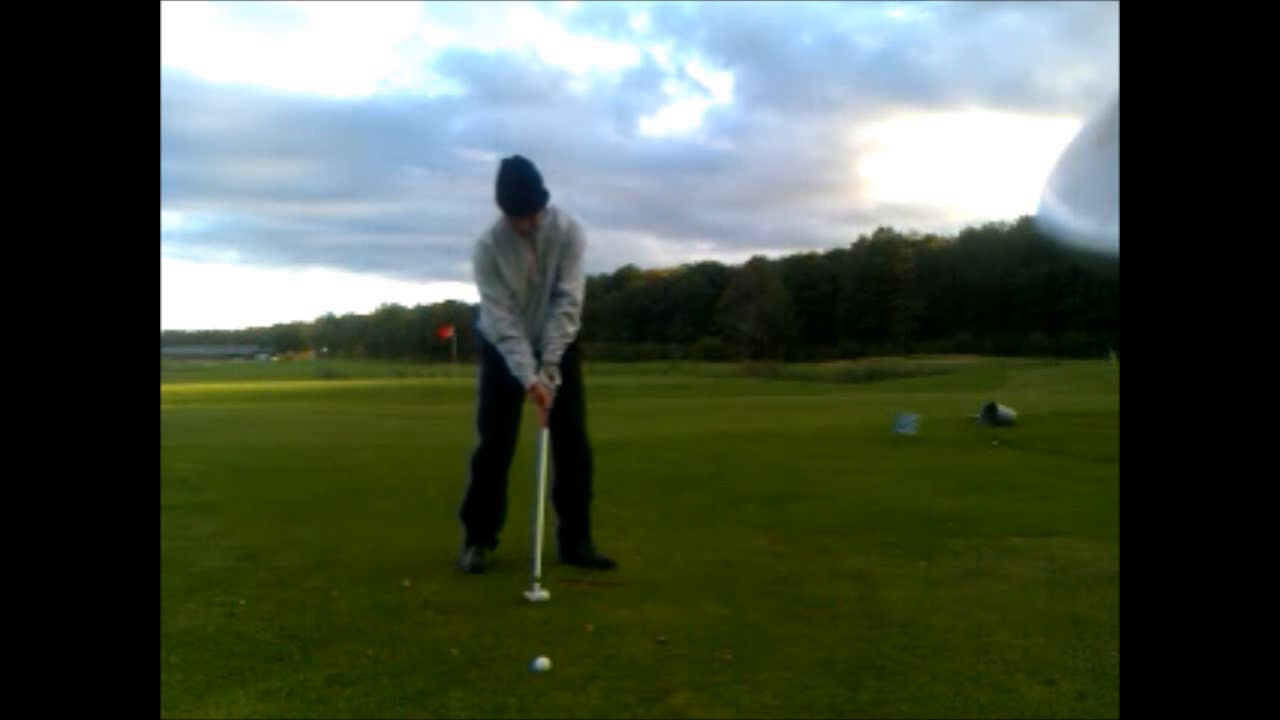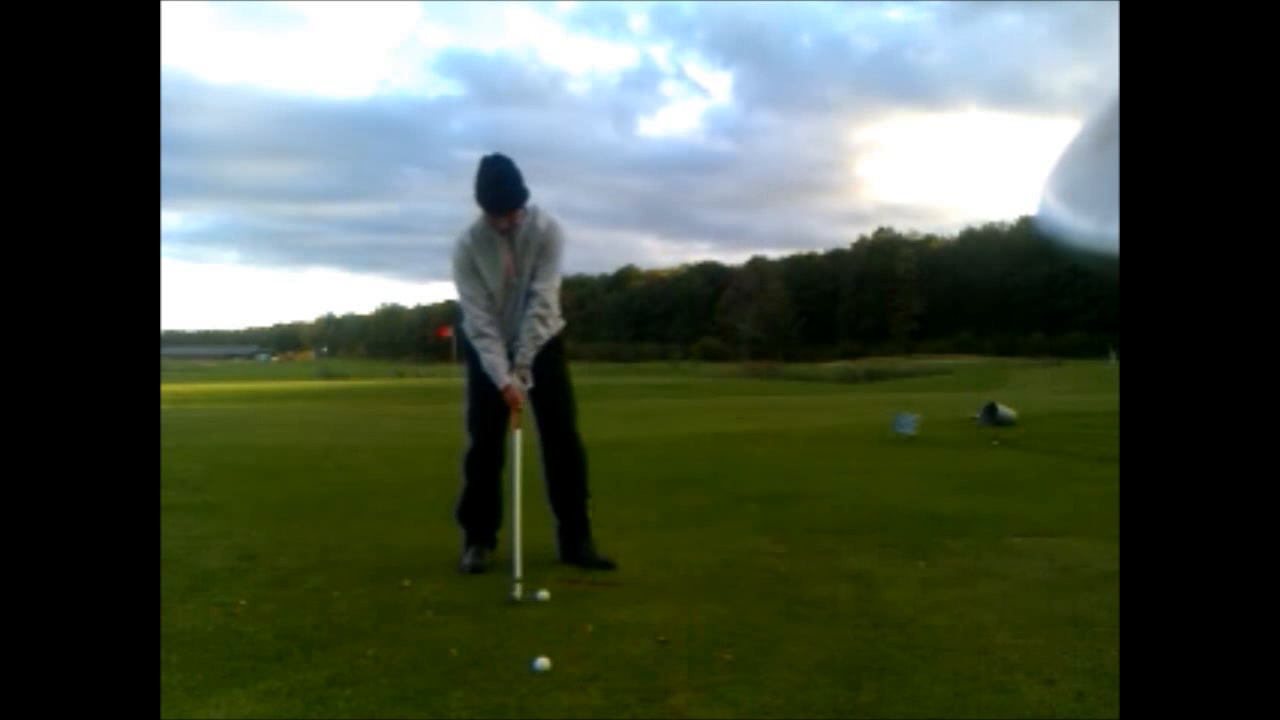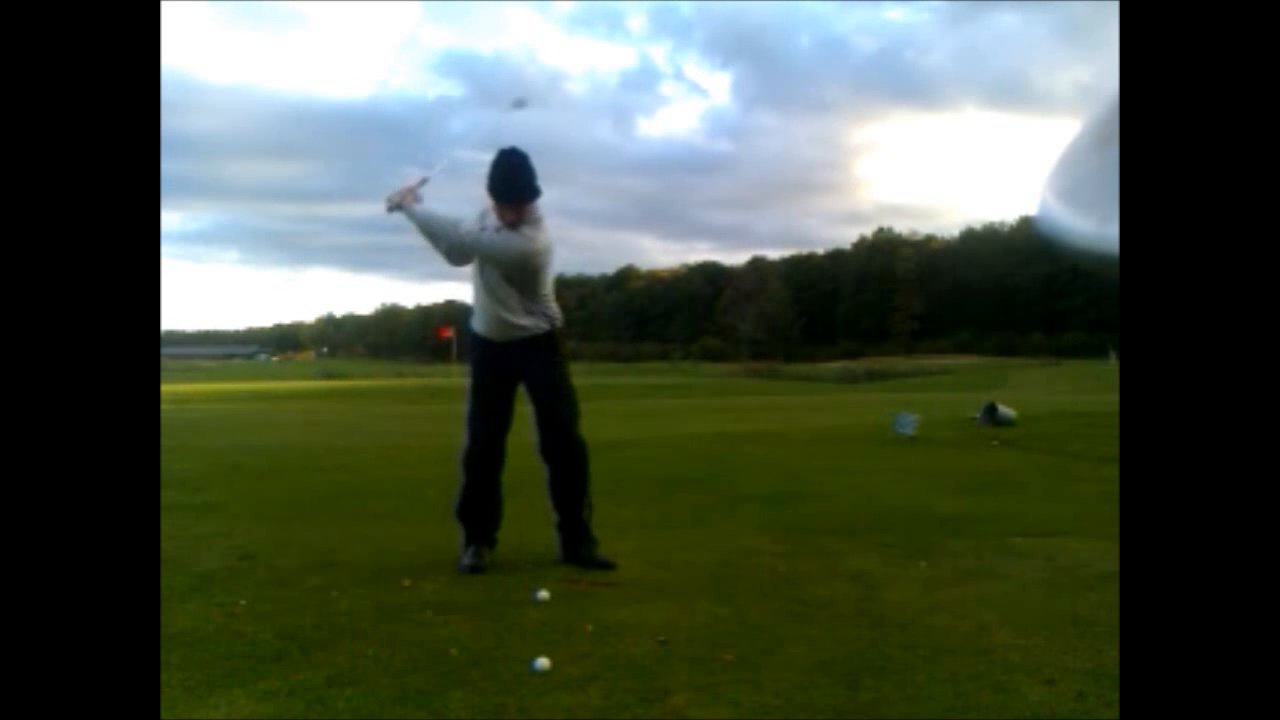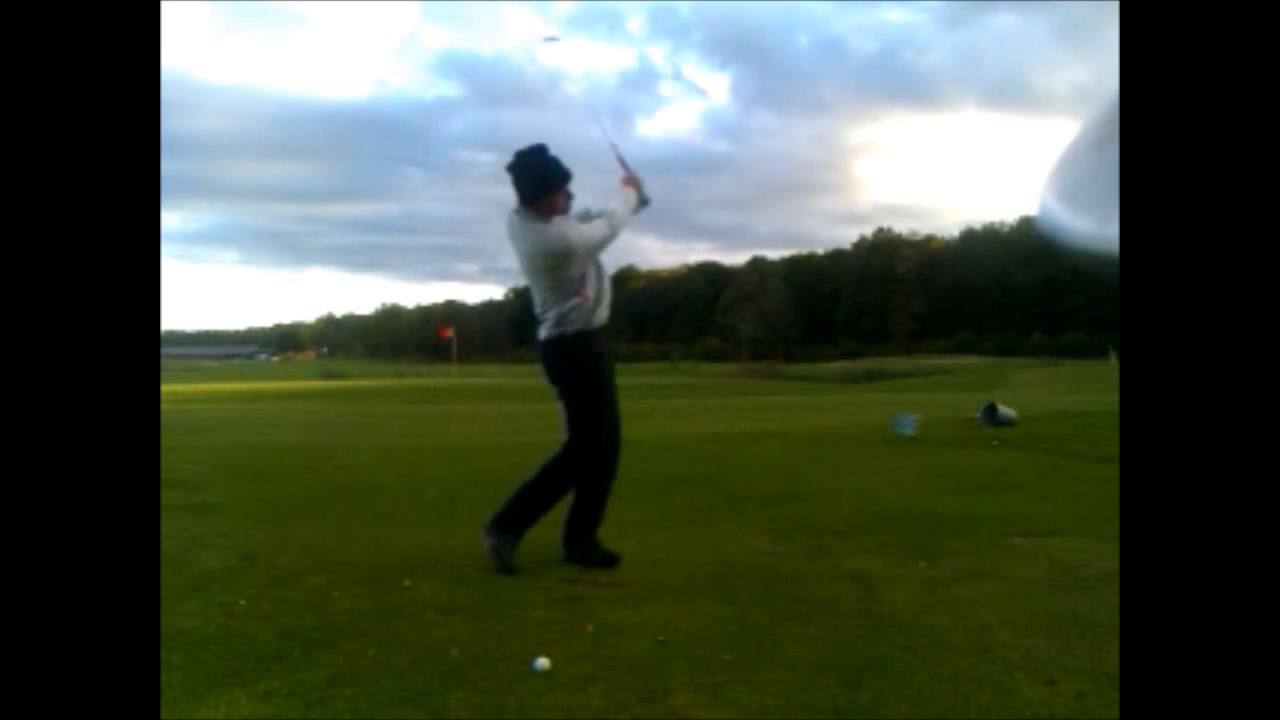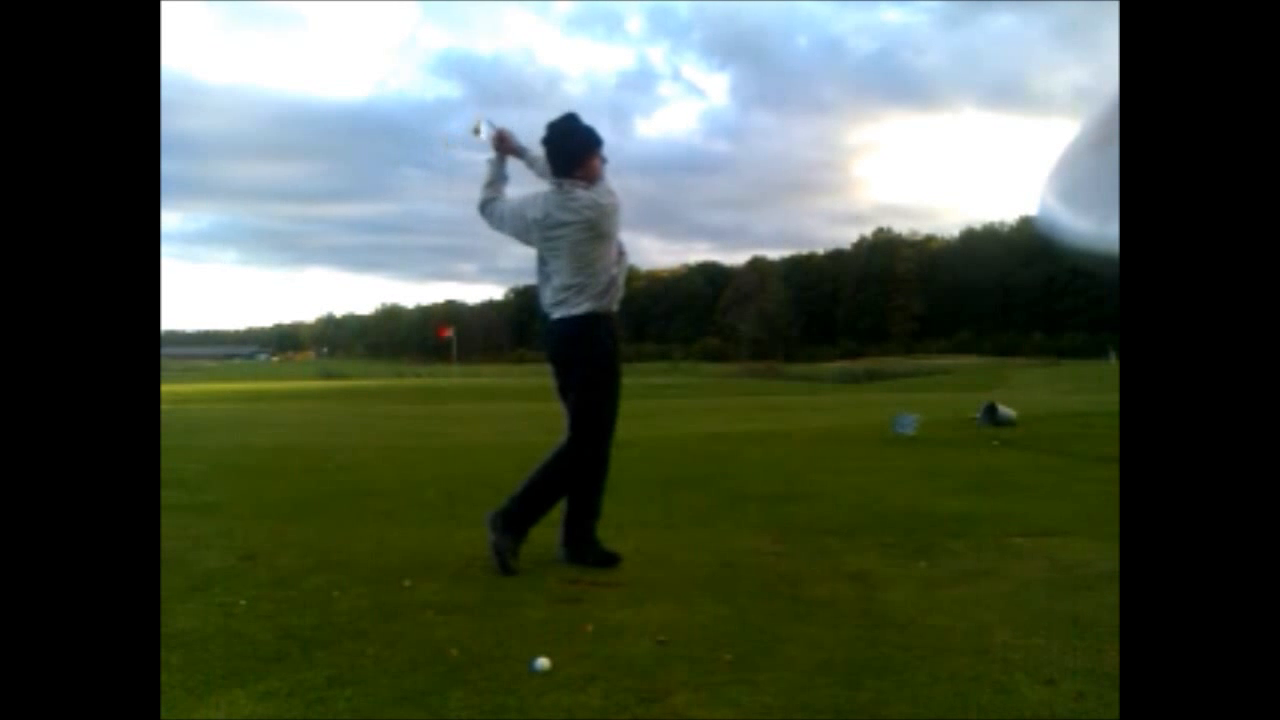
dt=0.5s
person 1, frame 1
left shoulder: (569, 232)
right shoulder: (487, 247)
left elbow: (568, 302)
right elbow: (503, 320)
left wrist: (549, 368)
right wrist: (530, 378)
left hip: (558, 346)
right hip: (502, 349)
left knee: (573, 443)
right knee: (495, 444)
left ankle: (576, 539)
right ankle: (479, 538)
person 1, frame 2
left shoulder: (547, 231)
right shoulder: (467, 245)
left elbow: (541, 303)
right elbow: (480, 320)
left wrist: (523, 369)
right wrist: (503, 378)
left hip: (542, 345)
right hip: (487, 349)
left knee: (564, 442)
right knee: (484, 446)
left ankle: (575, 539)
right ankle: (478, 538)
person 1, frame 3
left shoulder: (528, 244)
right shoulder: (493, 219)
left elbow: (460, 235)
right elbow: (458, 250)
left wrist: (410, 205)
right wrist: (415, 205)
left hip: (538, 344)
right hip: (490, 345)
left knee: (564, 441)
right knee: (483, 445)
left ankle: (576, 539)
right ankle: (477, 538)
person 1, frame 4
left shoulder: (523, 219)
right shoulder: (547, 238)
left elbow: (588, 224)
right elbow: (604, 230)
left wrist: (624, 200)
right wrist: (628, 198)
left hip: (589, 339)
right hip: (569, 347)
left knee: (601, 442)
right knee: (589, 445)
left ankle: (581, 537)
right ankle: (507, 525)
person 1, frame 5
left shoulder: (535, 209)
right shoulder: (603, 204)
left elbow: (489, 207)
right elbow: (575, 186)
left wrist: (500, 157)
right wrist: (521, 152)
left hip: (562, 329)
right hip: (591, 331)
left knee: (590, 438)
right knee: (586, 440)
left ankle: (580, 538)
right ankle: (512, 520)
